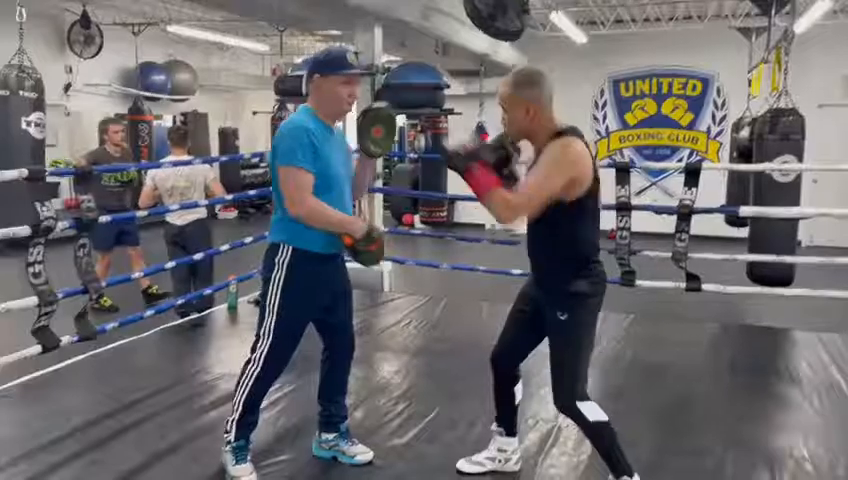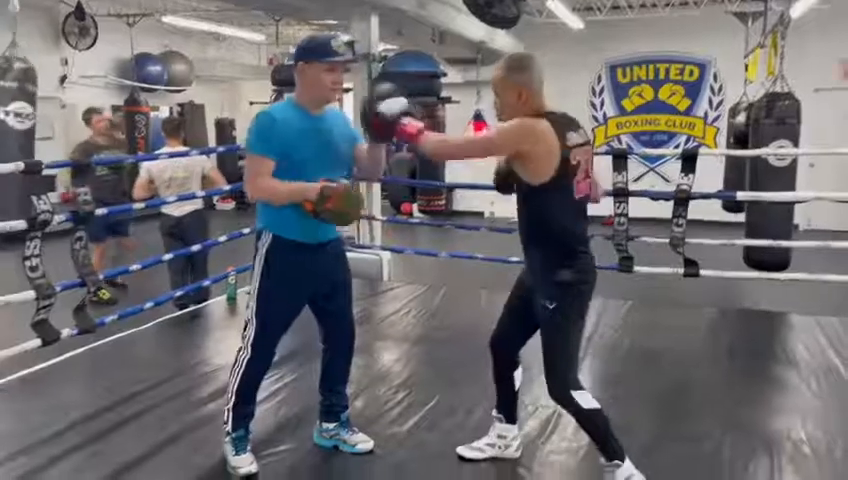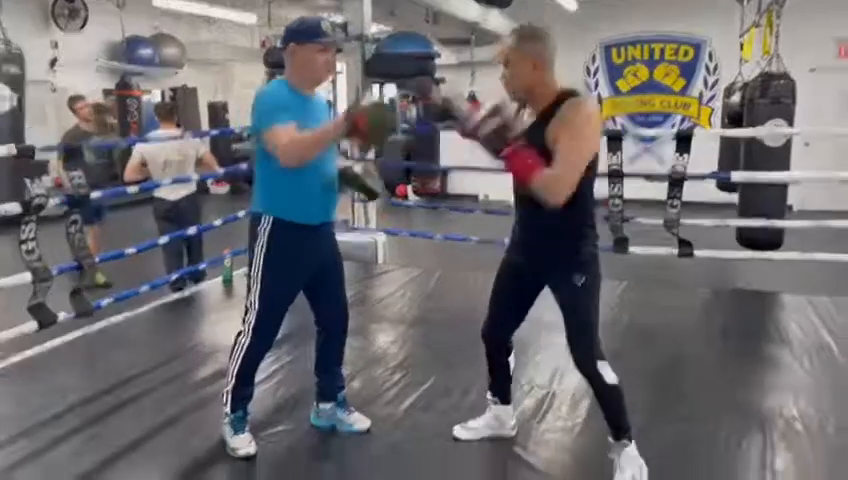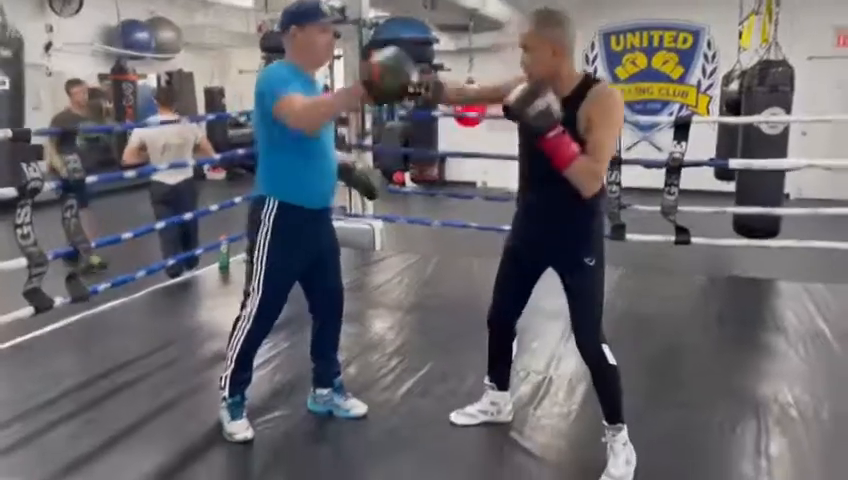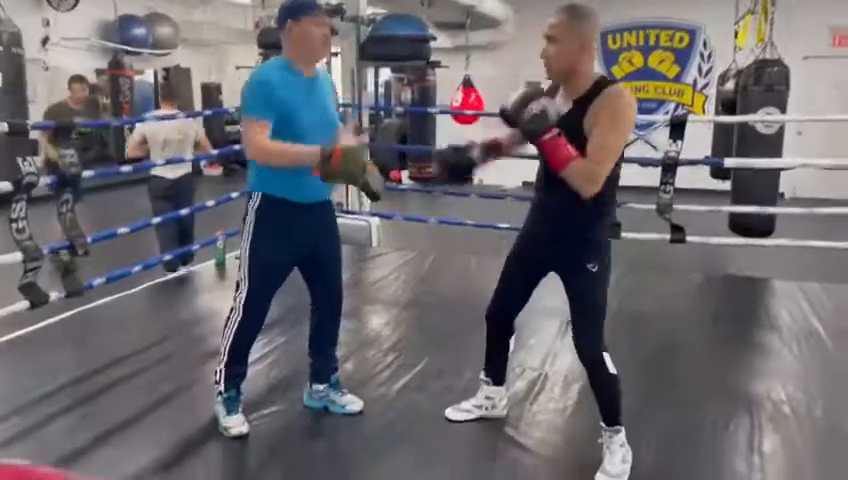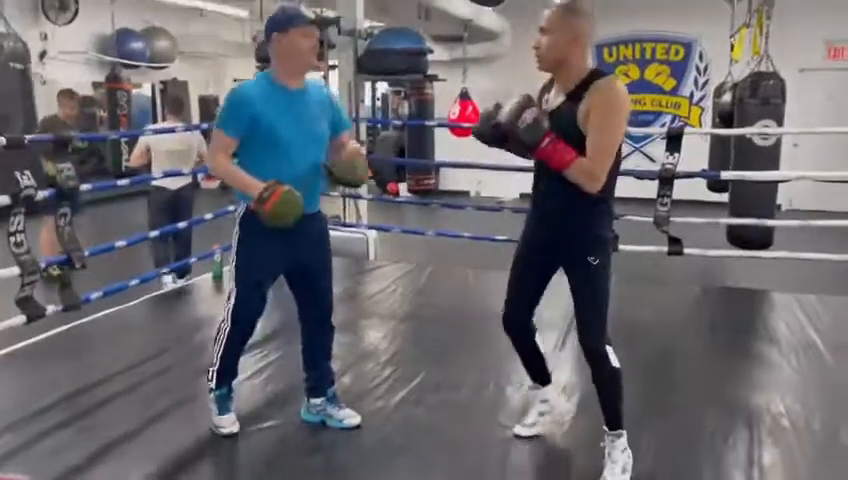
dt=0.2s
person 1, frame 1
left shoulder: (566, 151)
right shoulder: (549, 146)
left elbow: (509, 210)
right elbow: (533, 201)
left wrist: (473, 167)
right wrist: (497, 167)
left hip: (575, 292)
right hip: (544, 283)
left knee: (569, 397)
right knee: (502, 360)
person 1, frame 2
left shoulder: (528, 131)
right shoulder: (568, 128)
left elbow: (448, 148)
right elbow: (589, 190)
left wrist: (402, 125)
left hip: (564, 277)
right hip: (545, 269)
left knee: (562, 384)
right knee: (502, 346)
right ankle: (506, 434)
person 1, frame 3
left shoulder: (579, 112)
right shoulder: (533, 107)
left elbow: (557, 192)
left wrist: (511, 147)
left hip: (571, 254)
right hip: (526, 246)
left knee: (587, 356)
right knee: (495, 332)
right ankle: (501, 414)
person 1, frame 4
left shoulder: (602, 98)
right shoulder: (530, 87)
left elbow: (590, 182)
right elbow: (465, 95)
left wrist: (549, 129)
right wrist: (423, 84)
left hip: (578, 238)
right hip: (529, 228)
left knee: (589, 340)
right knee: (500, 318)
left ankle: (619, 438)
right ankle: (497, 400)
person 1, frame 5
left shoulder: (615, 100)
right shoulder: (552, 91)
left elbow: (589, 183)
right elbow: (517, 132)
left wrist: (546, 132)
right wrist: (478, 153)
left hip: (585, 241)
right hip: (540, 228)
left knee: (589, 345)
right knee: (499, 313)
left ankle: (616, 439)
right ankle: (493, 395)
person 1, frame 6
left shoulder: (607, 93)
right shoulder: (546, 89)
left elbow: (593, 178)
left wrist: (542, 137)
right wrist: (505, 136)
left hip: (586, 237)
right hip: (541, 226)
left knee: (592, 339)
right knee: (515, 318)
right ankle: (545, 394)
person 2, frame 1
left shoulder: (334, 133)
right shoulder: (298, 131)
left elbow: (349, 193)
right elbow: (300, 205)
left wrist: (371, 154)
right wrist: (360, 228)
left hip: (331, 261)
right hip: (295, 261)
left knee: (341, 346)
right knee: (270, 355)
left ankle: (331, 432)
right ankle: (236, 442)
person 2, frame 2
left shoulder: (339, 121)
right shoulder: (273, 120)
left elbow: (369, 171)
right elbow: (256, 187)
left wrist: (379, 138)
right wrist: (309, 191)
left hip: (329, 249)
right hip: (283, 252)
left knee: (341, 336)
right knee: (259, 345)
left ankle: (332, 422)
right ankle: (236, 432)
person 2, frame 3
left shoulder: (319, 103)
right shoulder: (273, 98)
right elbow: (290, 153)
right wrist: (345, 123)
left hip: (320, 231)
right hip: (280, 233)
left knee: (335, 318)
right knee: (259, 327)
left ankle: (329, 402)
right ankle: (235, 414)
person 2, frame 4
left shoulder: (311, 81)
right shoulder: (276, 77)
right elbow: (302, 119)
left wrist: (344, 168)
right wrist: (359, 89)
left hip: (318, 215)
right hip: (280, 215)
left knee: (329, 304)
right knee: (259, 310)
left ankle: (325, 387)
right ankle: (232, 398)
person 2, frame 5
left shoulder: (324, 81)
right shoulder: (266, 80)
right elbow: (255, 147)
left wrist: (357, 160)
right wrist: (316, 155)
left hip: (319, 210)
right hip: (273, 211)
left knee: (329, 299)
right knee: (251, 305)
left ankle: (322, 383)
right ankle: (228, 392)
person 2, frame 6
left shoulder: (322, 96)
right shoulder: (247, 96)
left elbow: (344, 145)
right elbow: (217, 158)
left wrist: (354, 156)
right wrist: (258, 191)
left hip: (310, 223)
right hip: (260, 225)
left knee: (319, 313)
right knee: (241, 314)
left ankle: (319, 397)
right ankle: (221, 394)
person 3, frame 1
left shoulder: (157, 169)
right shoulder: (201, 166)
left elbow: (143, 203)
right elbow: (220, 196)
left hip: (173, 228)
right hip: (197, 225)
left knee: (180, 274)
right knee: (203, 272)
left ankle: (185, 316)
right ankle: (203, 314)
person 3, frame 2
left shoulder: (152, 160)
right shoulder: (197, 157)
left elbow: (138, 194)
right elbow: (221, 184)
left wrist: (158, 187)
left hip: (169, 219)
right hip: (194, 216)
left knee: (177, 266)
right knee: (199, 263)
left ankle: (183, 308)
right ankle: (201, 306)
person 3, frame 3
left shoulder: (146, 143)
right shoulder: (190, 140)
left elbow: (129, 176)
right elbow: (214, 167)
left wrist: (151, 171)
left hip: (164, 203)
right hip: (188, 199)
left knee: (172, 248)
right knee: (194, 243)
left ankle: (179, 290)
right ankle: (198, 284)
person 3, frame 4
left shoulder: (145, 127)
right shoulder: (189, 125)
left elbow: (127, 159)
right elbow: (209, 153)
left wrist: (149, 155)
left hip: (161, 187)
right hip: (186, 184)
left knee: (169, 233)
right knee: (189, 228)
left ankle: (176, 275)
right ankle: (191, 269)
person 3, frame 5
left shoulder: (147, 121)
right shoulder: (190, 121)
left elbow: (130, 152)
right elbow: (208, 150)
left wrist: (151, 148)
left hip: (160, 181)
right hip: (185, 179)
left knee: (166, 227)
right knee: (186, 223)
left ankle: (172, 269)
right ankle: (185, 265)
person 3, frame 6
left shoulder: (151, 132)
right shoulder: (194, 133)
left elbow: (134, 162)
right elbow: (206, 163)
left wrist: (153, 156)
left hip: (160, 191)
right hip: (184, 190)
left knee: (159, 237)
right knee: (183, 235)
left ankle: (167, 276)
right ankle: (182, 277)
person 4, frame 1
left shoulder: (127, 155)
right shoulder: (97, 155)
left elbow: (134, 180)
right elbow: (80, 163)
left hip: (124, 212)
right hip: (103, 214)
left knee: (136, 252)
right knee: (105, 258)
left ankle: (148, 290)
right ankle: (97, 298)
person 4, frame 2
left shoulder: (118, 143)
right shoulder: (85, 148)
right elbow: (72, 165)
left hip: (118, 202)
right hip: (97, 205)
left knee: (127, 243)
right knee: (100, 248)
left ankle: (112, 275)
right ankle: (96, 290)
person 4, frame 3
left shoulder: (98, 131)
right shoulder: (72, 135)
right elbow: (59, 162)
right wrist: (67, 183)
left knee: (95, 231)
right knee: (92, 231)
right ankle: (94, 273)
person 4, frame 4
left shoulder: (92, 116)
right shoulder: (62, 119)
left elbow: (100, 141)
right elbow: (51, 146)
right wrist: (60, 166)
left knee: (79, 213)
right knee: (83, 213)
right ankle: (89, 256)
person 4, frame 5
left shoulder: (92, 109)
right shoulder: (56, 110)
left elbow: (97, 135)
right elbow: (43, 138)
right wrist: (53, 155)
left hip: (82, 163)
right hip: (61, 165)
person 4, frame 6
left shoulder: (81, 125)
right shoulder: (47, 123)
left elbow: (88, 151)
left wrist: (81, 145)
right knee: (51, 222)
right ankle: (48, 265)
